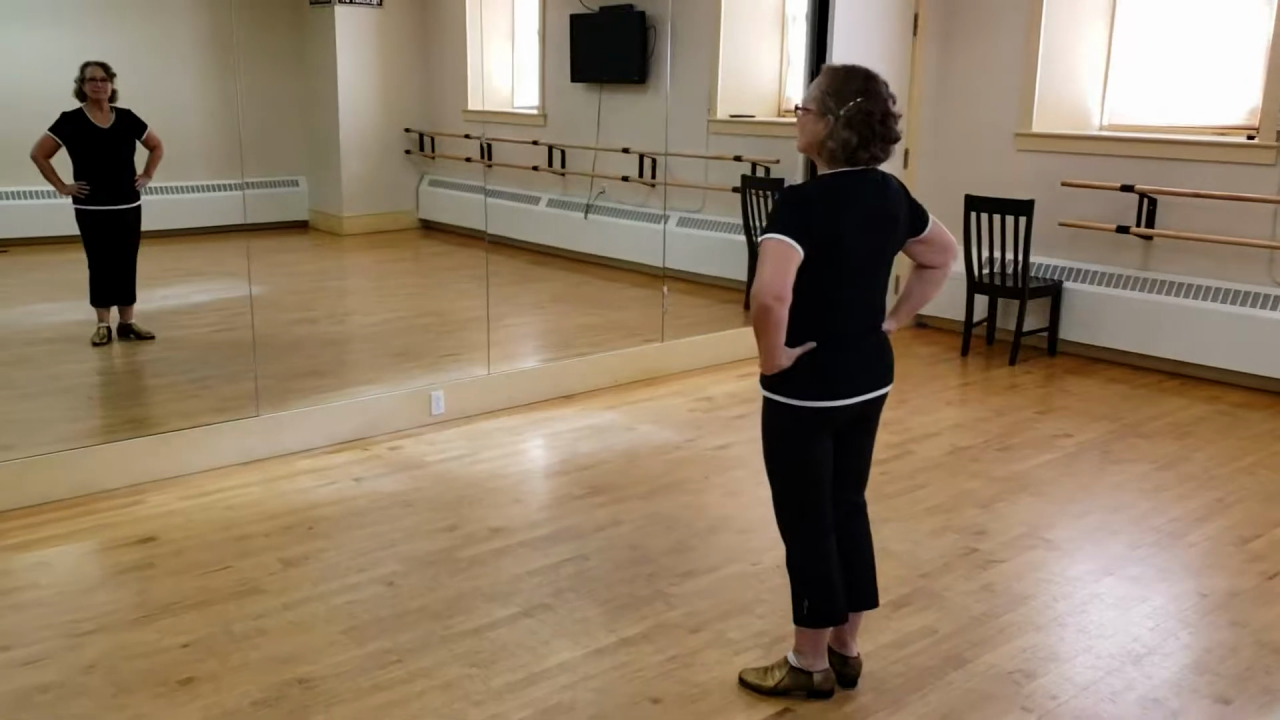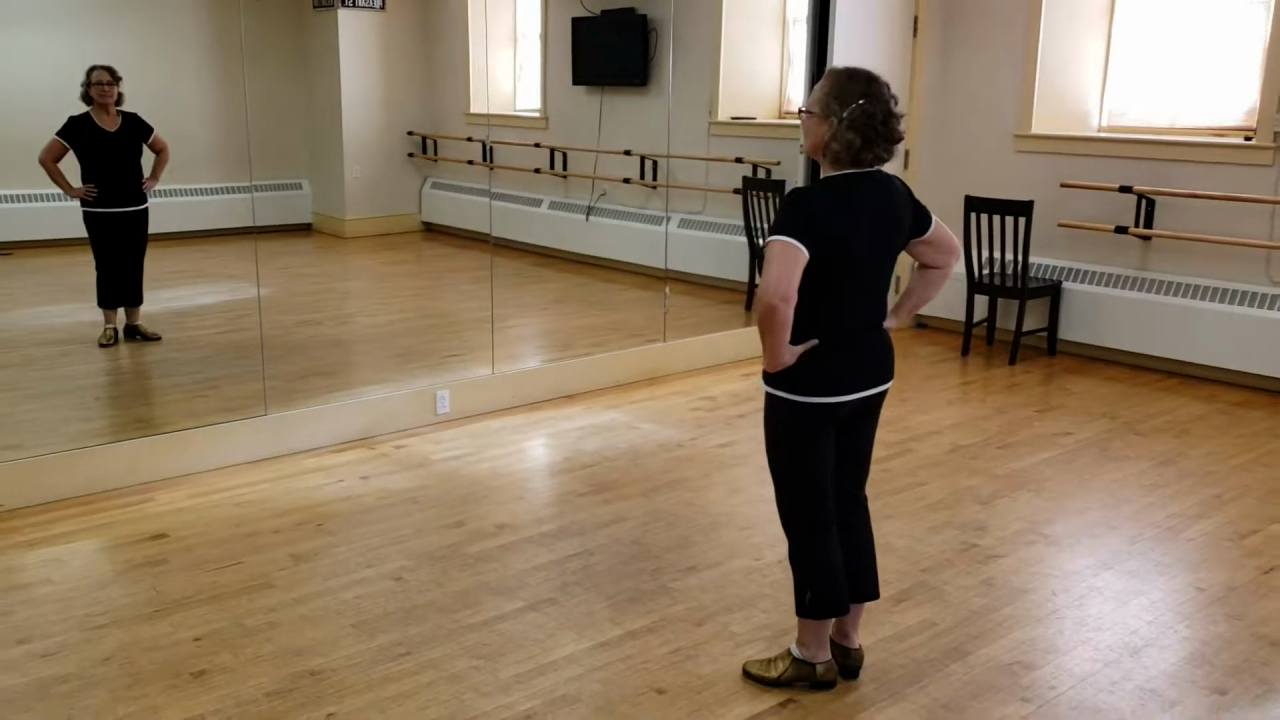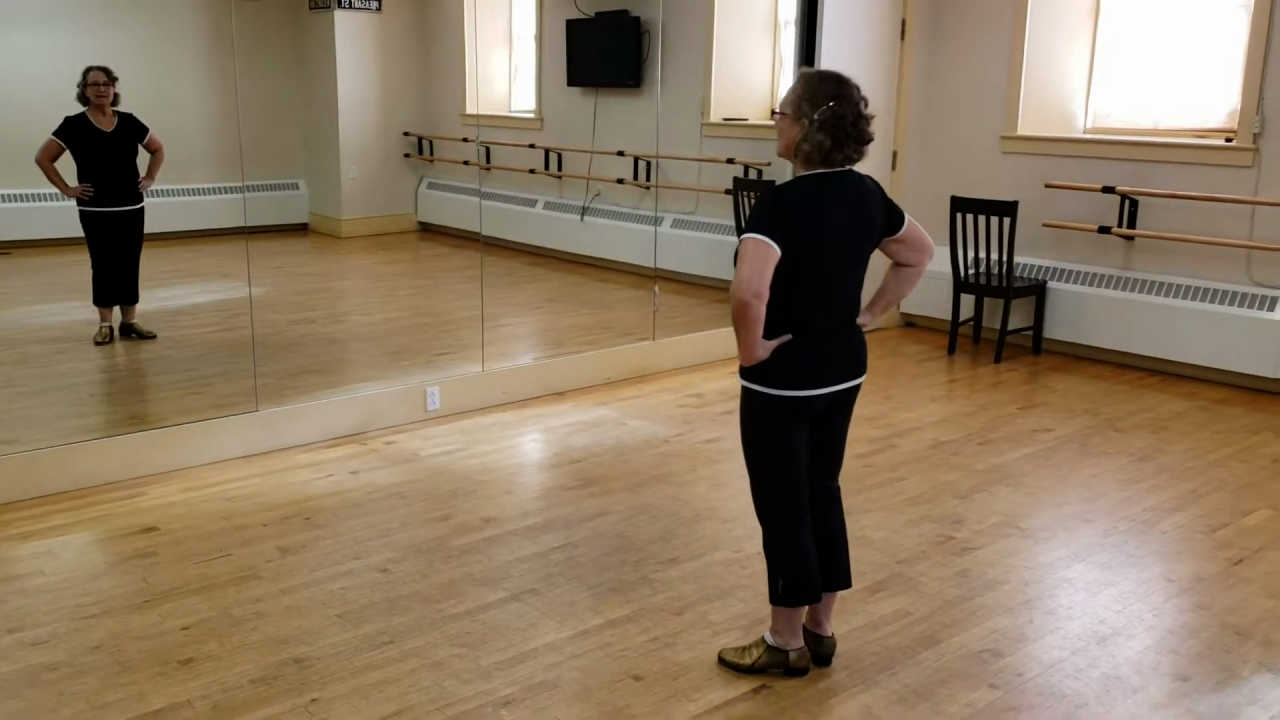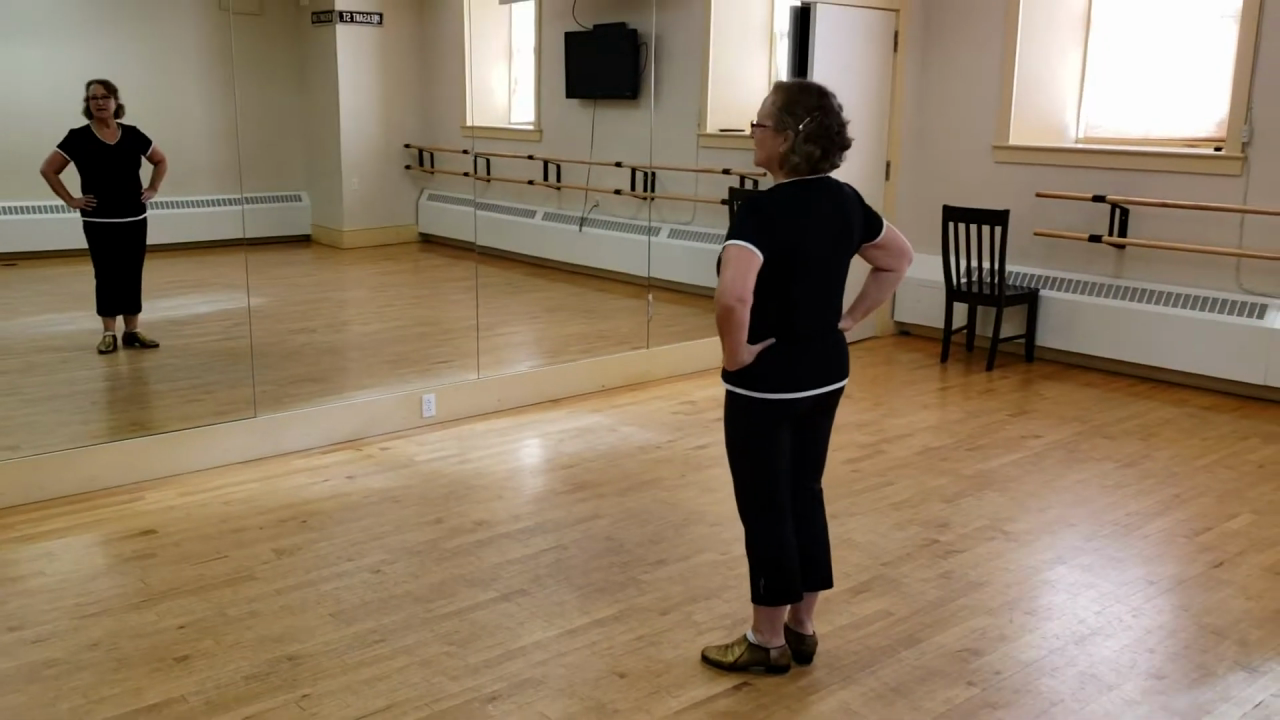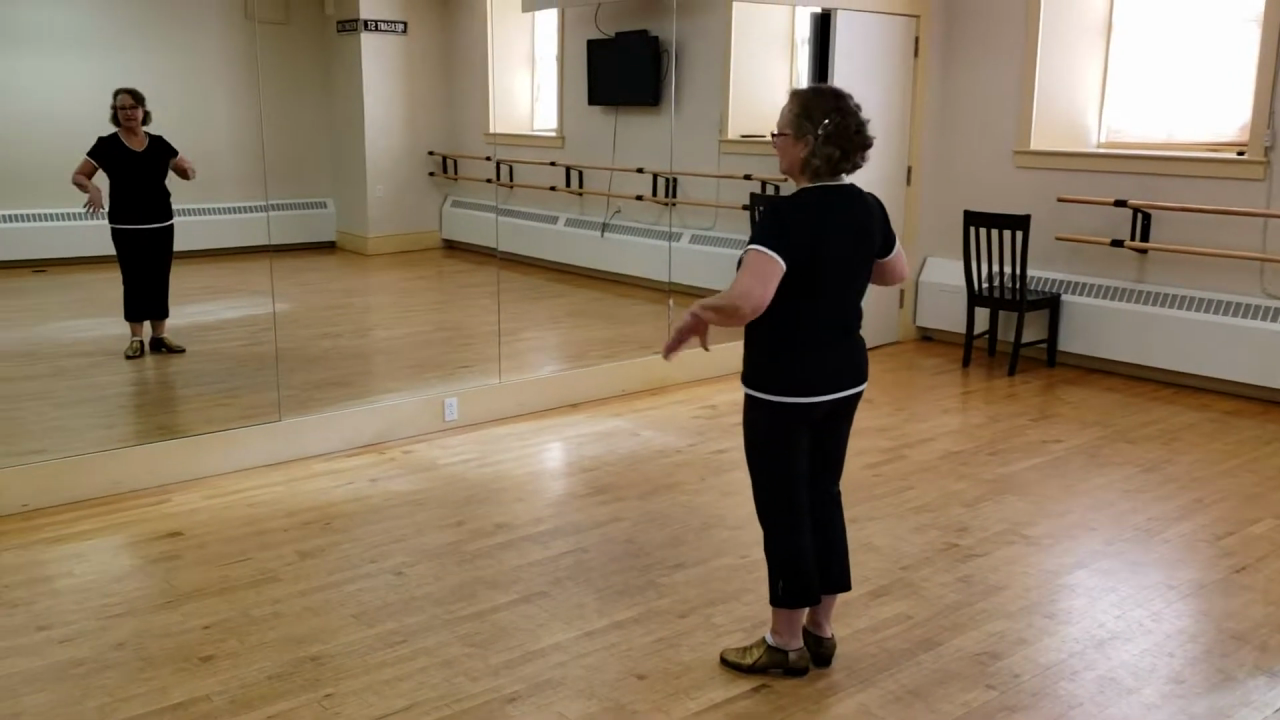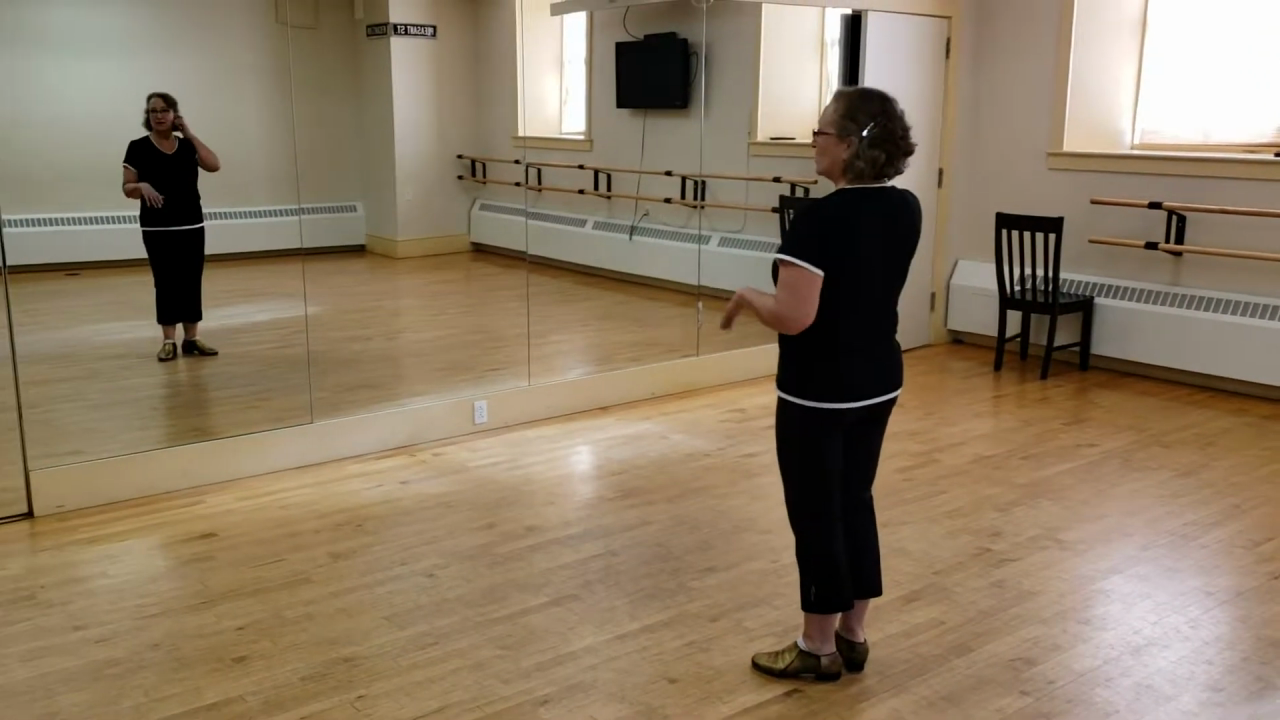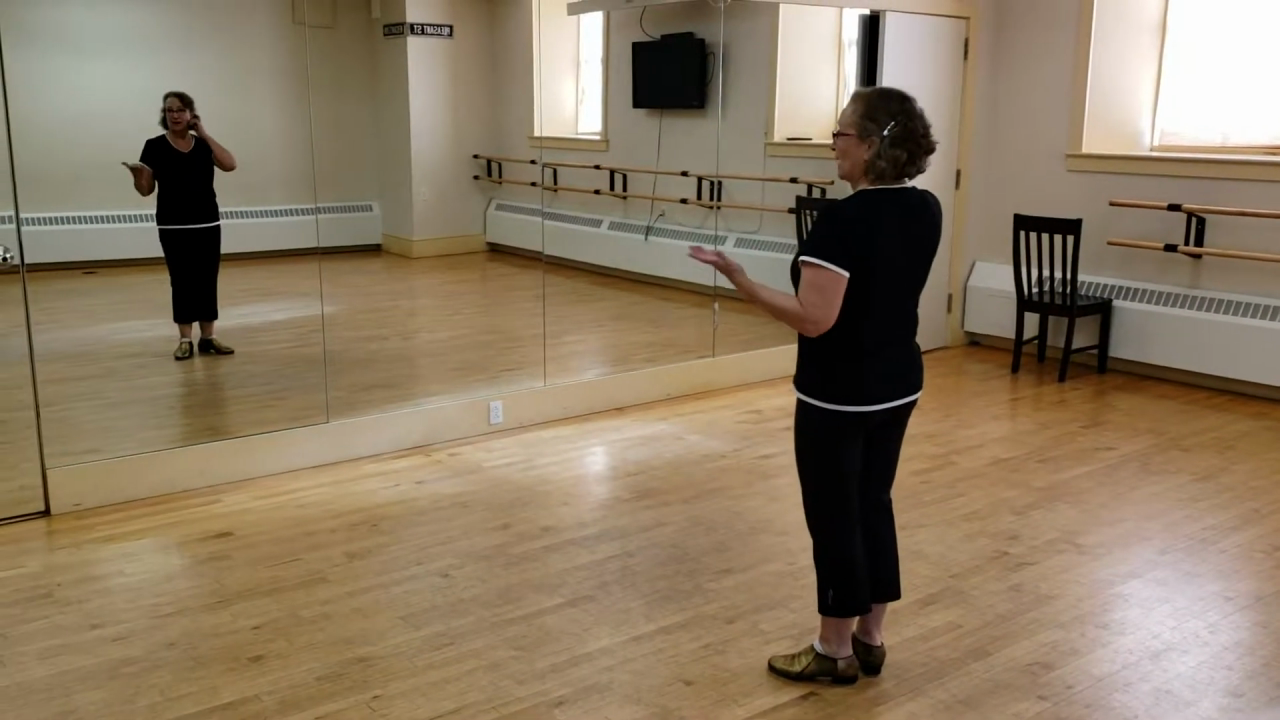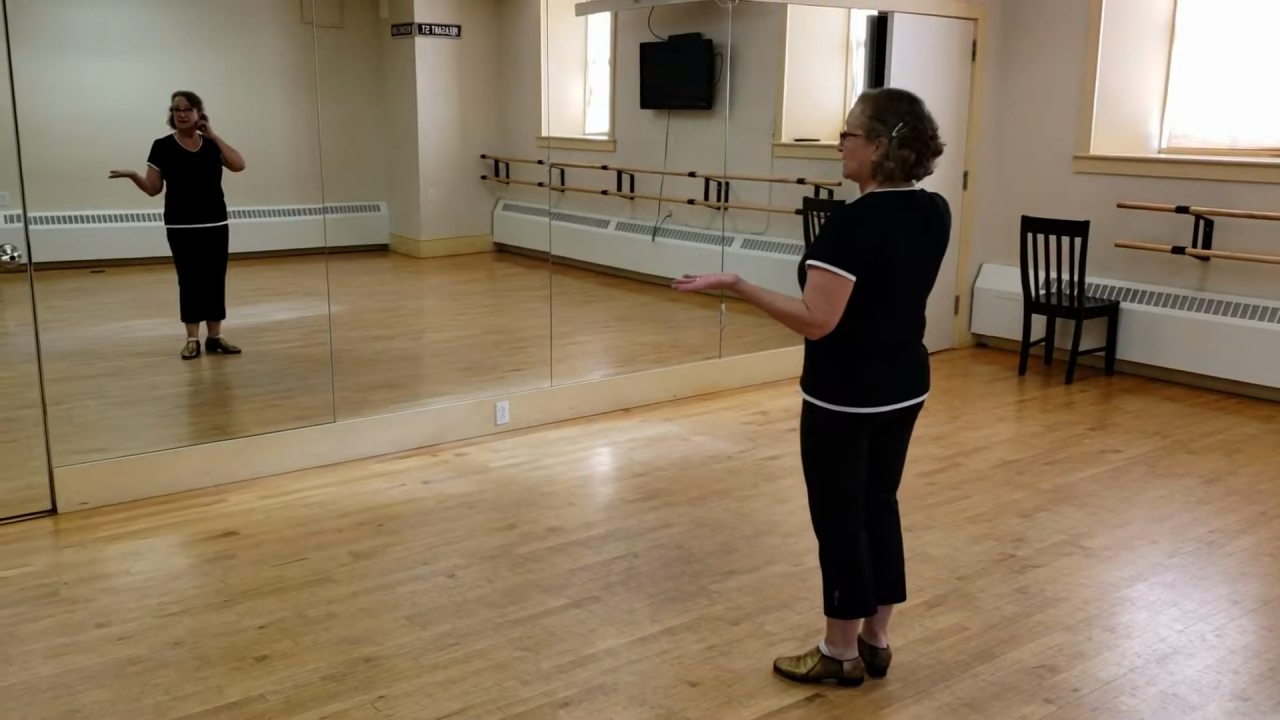
dt=0.4s
person 1, frame 1
left shoulder: (803, 202)
right shoulder: (889, 193)
left elbow: (770, 295)
right elbow: (943, 255)
left wrist: (773, 355)
left hip: (807, 389)
right hip: (869, 377)
left knee: (806, 522)
right knee: (847, 508)
left ankle: (810, 664)
right ankle: (846, 650)
person 1, frame 2
left shoulder: (808, 205)
right shoulder: (892, 195)
left elbow: (776, 296)
right elbow: (945, 255)
left wrist: (776, 355)
left hip: (809, 385)
right hip: (870, 374)
left knee: (808, 515)
right knee: (849, 501)
left ankle: (813, 655)
right ankle: (848, 641)
person 1, frame 3
left shoulder: (782, 203)
right shoulder: (865, 194)
left elbow: (749, 292)
right elbow: (920, 254)
left wrist: (750, 349)
right wrist: (867, 314)
left hip: (783, 380)
right hip: (843, 370)
left knee: (783, 507)
right knee: (822, 493)
left ankle: (786, 643)
right ankle: (821, 629)
person 1, frame 4
left shoulder: (762, 210)
right shoulder: (843, 200)
left elbow: (732, 297)
right elbow: (898, 258)
left wrist: (736, 353)
right wrist: (849, 317)
left hip: (767, 384)
right hip: (826, 374)
left knee: (766, 507)
right knee: (805, 494)
left ankle: (767, 641)
right ankle: (802, 628)
person 1, frame 5
left shoulder: (787, 215)
right shoulder: (864, 208)
left elbow: (745, 303)
right elbow: (895, 272)
left wrist: (696, 314)
left hip: (784, 387)
right hip: (845, 378)
left knee: (784, 508)
right knee: (822, 497)
left ankle: (787, 643)
right ankle: (821, 632)
person 1, frame 6
left shoulder: (822, 218)
right shoulder: (906, 210)
left elbow: (792, 316)
left wrist: (744, 297)
left hip: (818, 393)
right hip: (880, 383)
left knee: (817, 515)
right knee: (855, 502)
left ankle: (818, 649)
right ankle: (853, 636)
person 1, frame 7
left shoulder: (844, 220)
right shoulder: (926, 210)
left elbow: (813, 317)
left wrist: (737, 275)
left hip: (839, 394)
right hip: (899, 384)
left knee: (834, 517)
right knee: (874, 506)
left ankle: (835, 651)
right ankle: (870, 640)
person 1, frame 8
left shoulder: (853, 223)
right shoulder: (934, 213)
left elbow: (816, 319)
left wrist: (735, 284)
left hip: (844, 396)
right hip: (905, 387)
left knee: (839, 518)
right knee: (880, 506)
left ankle: (841, 653)
right ankle: (876, 641)
person 2, frame 1
left shoulder: (127, 118)
right shoulder: (70, 121)
left elbow: (156, 146)
right elbow: (38, 154)
left wrist: (147, 175)
right wrist: (61, 186)
left hip: (128, 206)
right hip: (91, 208)
left knee: (126, 264)
right knee: (100, 265)
left ankle: (127, 322)
right ankle: (103, 325)
person 2, frame 2
left shoulder: (133, 122)
right shoulder: (78, 125)
left elbow: (163, 149)
right elbow: (46, 158)
left wrist: (154, 178)
right wrist: (70, 190)
left hip: (135, 208)
right hip: (99, 211)
left knee: (134, 266)
right knee: (107, 267)
left ankle: (134, 324)
right ankle: (110, 326)
person 2, frame 3
left shoulder: (129, 122)
right shoulder: (74, 125)
left elbow: (157, 149)
right elbow: (43, 157)
left wrist: (150, 178)
right wrist: (66, 189)
left hip: (131, 207)
right hip: (95, 210)
left knee: (129, 264)
right knee: (103, 266)
left ankle: (129, 321)
right ankle: (105, 325)
person 2, frame 4
left shoulder: (132, 135)
right shoulder: (79, 137)
left elbow: (160, 160)
right elbow: (48, 169)
left wrist: (153, 189)
right wrist: (70, 200)
left hip: (134, 218)
right hip: (99, 220)
left knee: (132, 274)
right knee: (106, 275)
left ankle: (133, 331)
right ankle: (109, 334)
person 2, frame 5
left shoulder: (158, 143)
right shoulder: (107, 145)
left elbow: (186, 169)
right elbow: (78, 176)
left wrist: (186, 170)
right wrist: (92, 189)
left hip: (161, 224)
right hip: (126, 226)
left knee: (159, 280)
right knee: (134, 280)
left ankle: (159, 336)
right ankle: (136, 339)
person 2, frame 6
left shoulder: (187, 146)
right shoulder: (138, 148)
left elbow: (213, 165)
right elbow: (127, 189)
left wrist: (189, 134)
right wrist: (141, 187)
left hip: (192, 226)
right hip: (157, 229)
left knee: (192, 281)
right knee: (165, 282)
left ankle: (192, 338)
right ankle: (169, 341)
person 2, frame 7
left shoulder: (203, 145)
right shoulder: (154, 146)
left elbow: (230, 164)
right elbow: (145, 189)
left wrist: (204, 134)
right wrist: (137, 174)
left hip: (208, 224)
right hip: (173, 227)
left knee: (208, 280)
right knee: (182, 281)
left ankle: (208, 337)
right ankle: (185, 340)
person 2, frame 8
left shoulder: (212, 145)
right shoulder: (163, 147)
left elbow: (239, 165)
right elbow: (154, 188)
left wrist: (213, 136)
right wrist: (133, 176)
left hip: (215, 223)
right hip: (181, 226)
left knee: (215, 279)
right knee: (189, 280)
left ankle: (215, 336)
right ankle: (192, 339)
